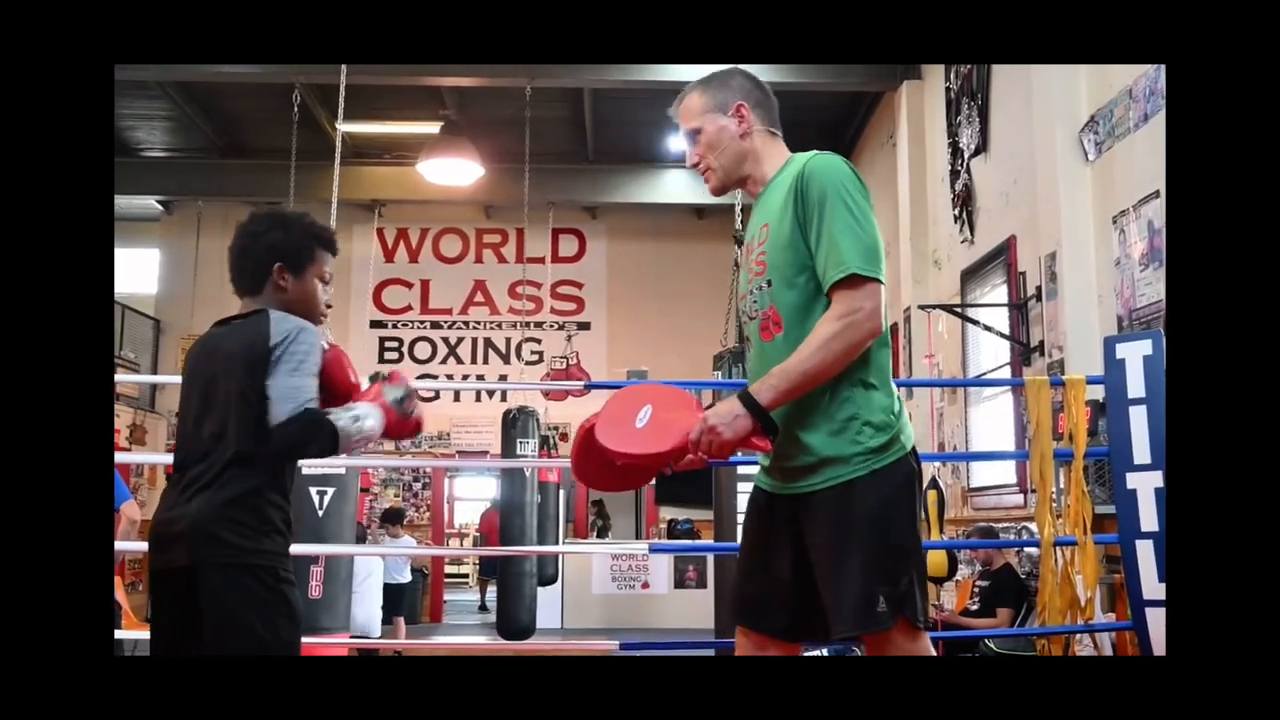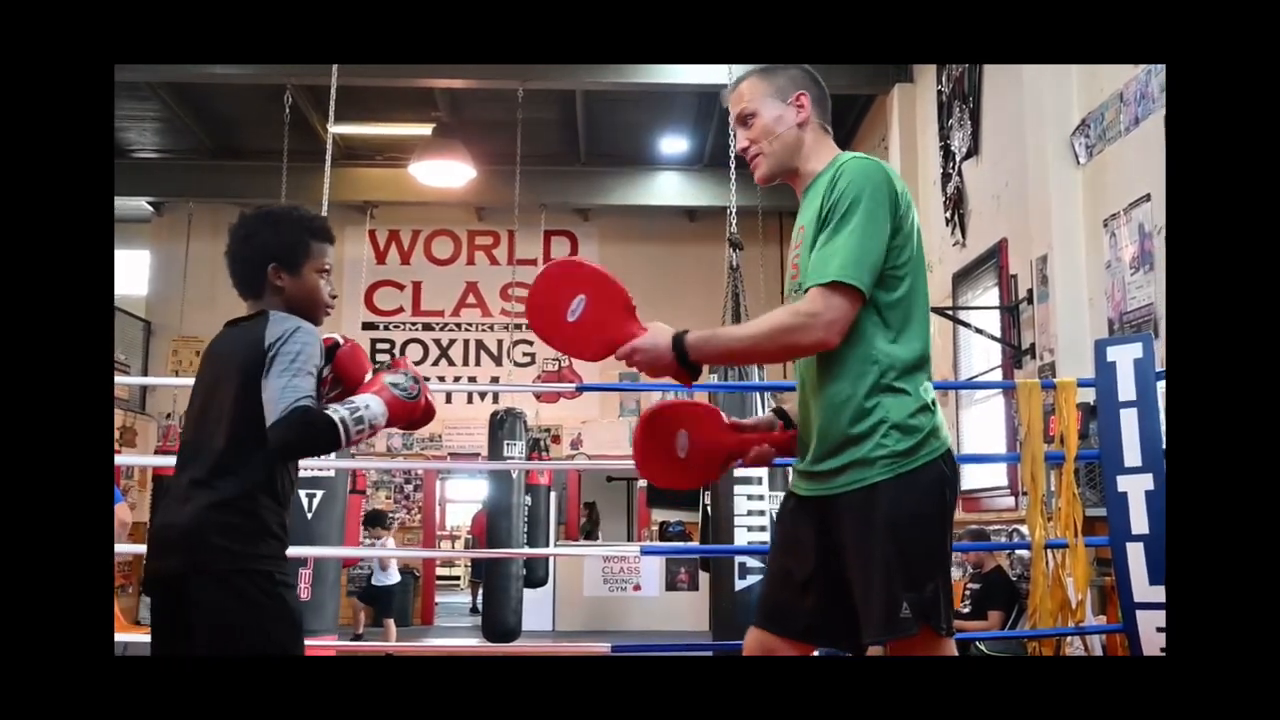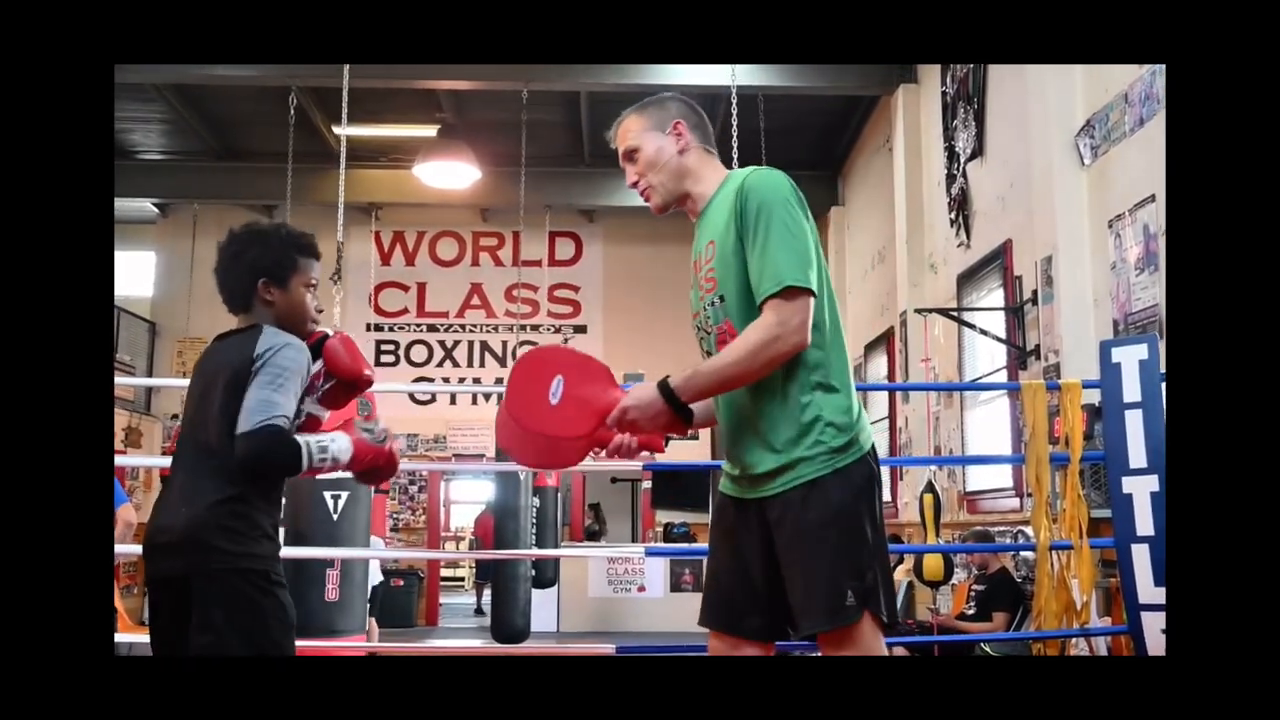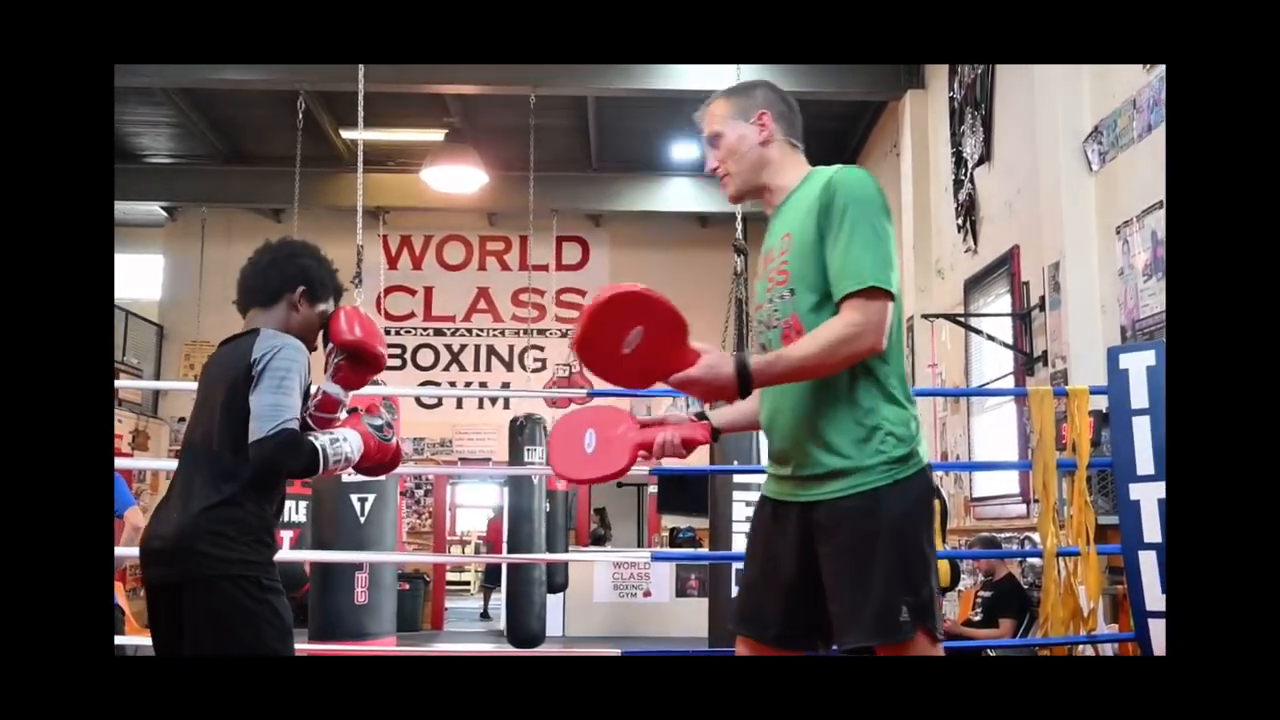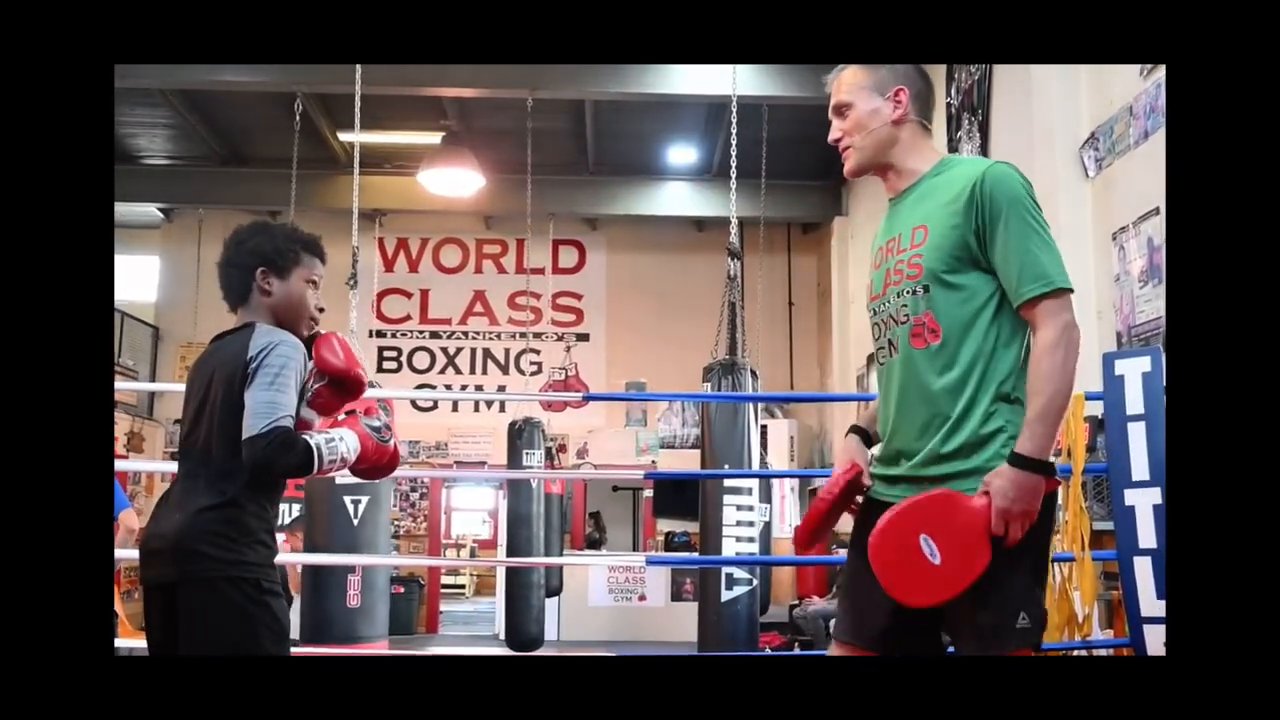
dt=0.7s
person 1, frame 1
left shoulder: (818, 175)
right shoulder: (761, 218)
left elbow: (861, 315)
left wrist: (751, 404)
right wrist: (721, 421)
left hip: (857, 465)
right hip: (785, 475)
left knee: (893, 640)
right knee: (759, 640)
person 1, frame 2
left shoulder: (857, 177)
right shoulder: (816, 202)
left elbow: (823, 323)
left wrist: (683, 346)
right wrist: (781, 421)
left hip: (889, 467)
right hip: (822, 475)
left knee: (915, 646)
right knee: (769, 645)
person 1, frame 3
left shoulder: (759, 189)
right shoulder: (707, 235)
left elbow: (788, 329)
left wrist: (668, 395)
right wrist: (661, 423)
left hip: (818, 465)
right hip: (747, 480)
left knee: (849, 638)
right knee: (733, 642)
person 1, frame 4
left shoulder: (842, 188)
right shoulder: (777, 232)
left elbow: (867, 329)
left wrist: (741, 375)
right wrist: (707, 421)
left hip: (869, 478)
right hip: (790, 488)
left knee: (906, 647)
right knee: (760, 646)
person 1, frame 5
left shoulder: (985, 184)
right shoulder: (890, 223)
left elbow: (1057, 327)
left wrist: (1028, 460)
right wrist: (861, 433)
left hip: (985, 490)
right hip: (892, 492)
left knee: (999, 649)
right knee: (853, 650)
person 2, frame 1
left shoulder: (206, 346)
right shoulder: (292, 332)
right elbow: (299, 432)
right wrist: (379, 410)
left hip: (175, 535)
right hip: (239, 540)
person 2, frame 2
left shoulder: (224, 342)
right shoulder: (292, 333)
right elbow: (293, 432)
left wrist: (323, 393)
right wrist: (380, 403)
left hip: (176, 537)
right hip: (236, 545)
person 2, frame 3
left shoulder: (216, 355)
right shoulder: (282, 347)
right elbow: (261, 449)
left wrist: (318, 401)
right wrist: (348, 444)
left hip: (171, 541)
right hip: (230, 548)
person 2, frame 4
left shoulder: (225, 357)
right shoulder: (281, 348)
right elbow: (277, 452)
left wrist: (340, 384)
right wrist: (356, 440)
left hip: (168, 546)
right hip: (225, 553)
person 2, frame 5
left shoulder: (212, 356)
right shoulder: (278, 346)
right elbow: (269, 450)
left wrist: (314, 408)
right wrist: (351, 440)
left hip: (168, 544)
right hip: (225, 553)
